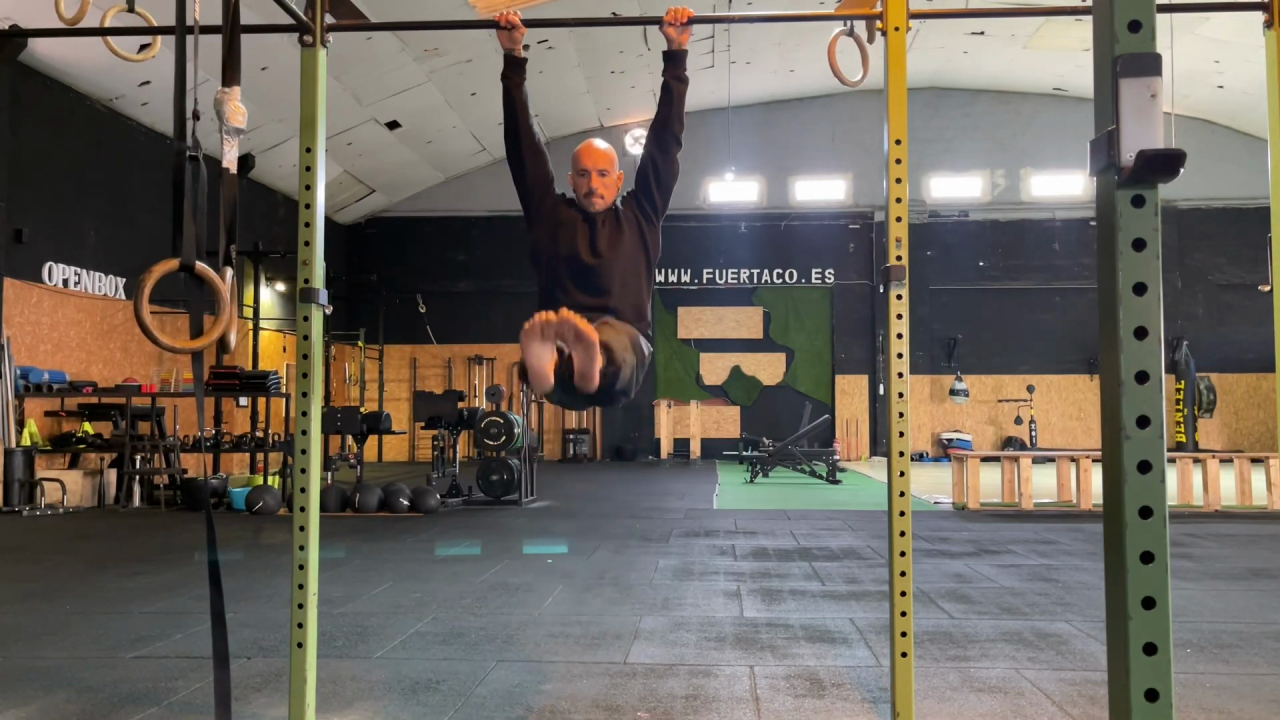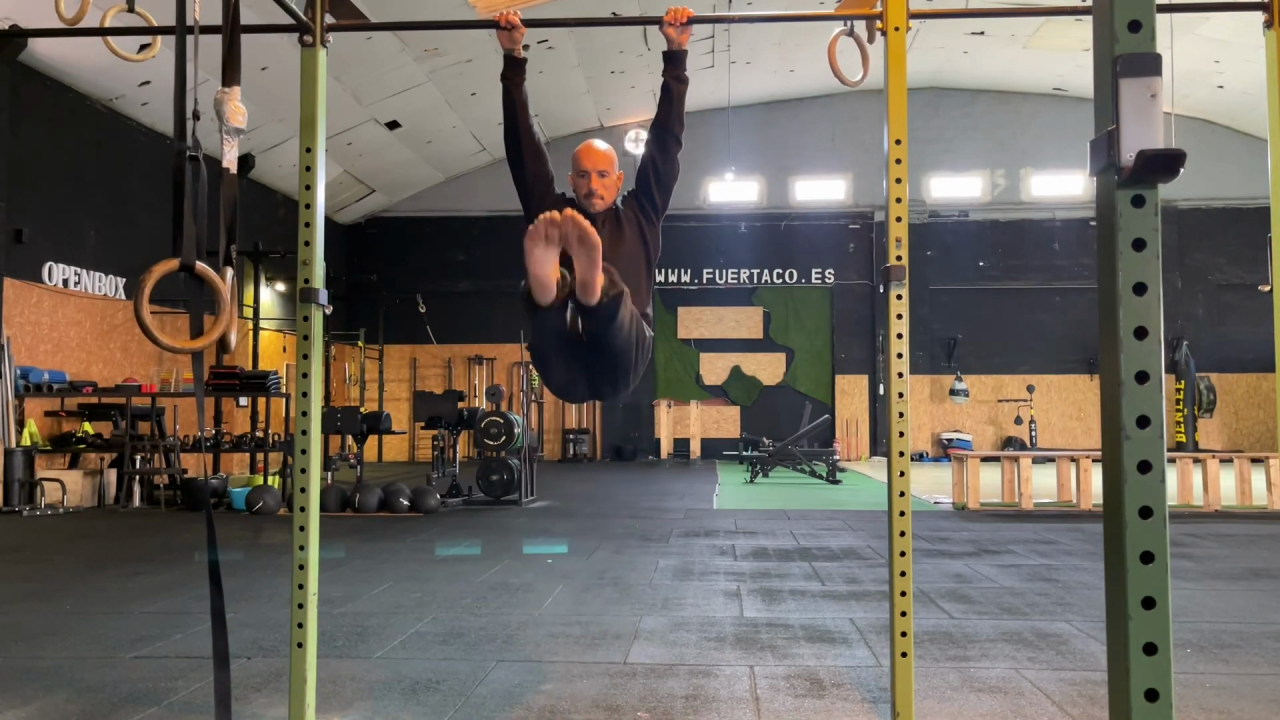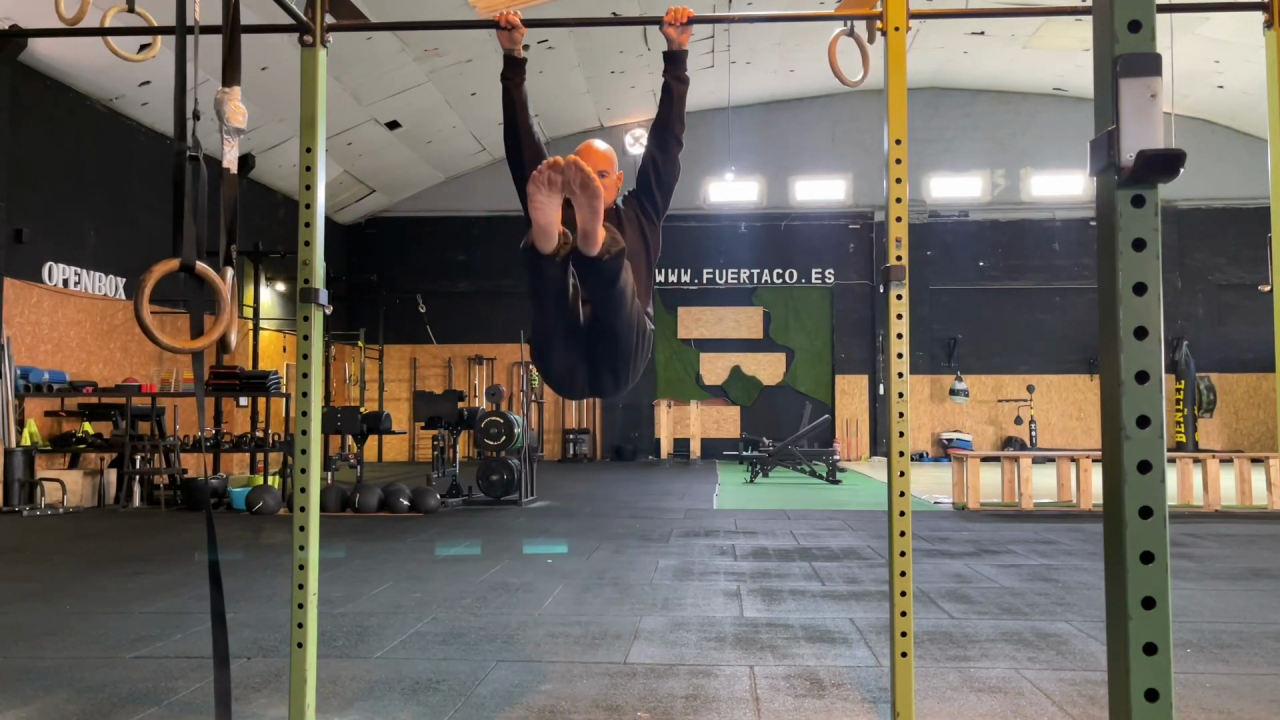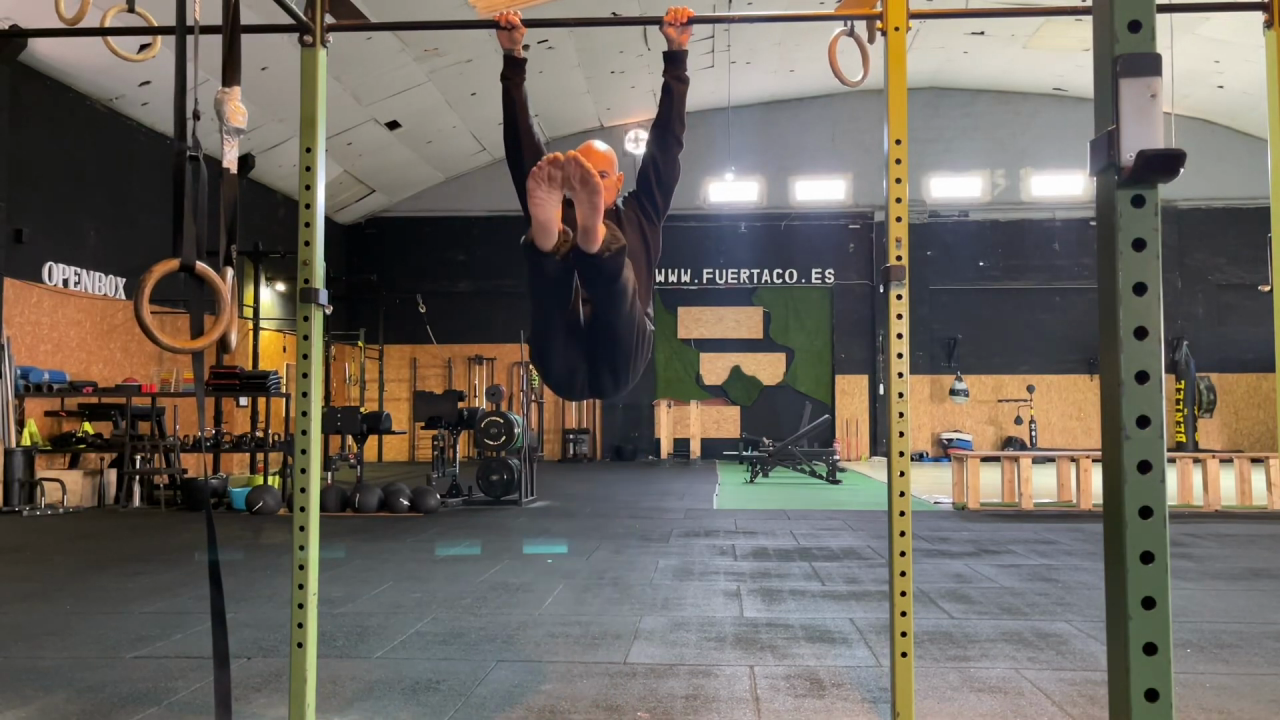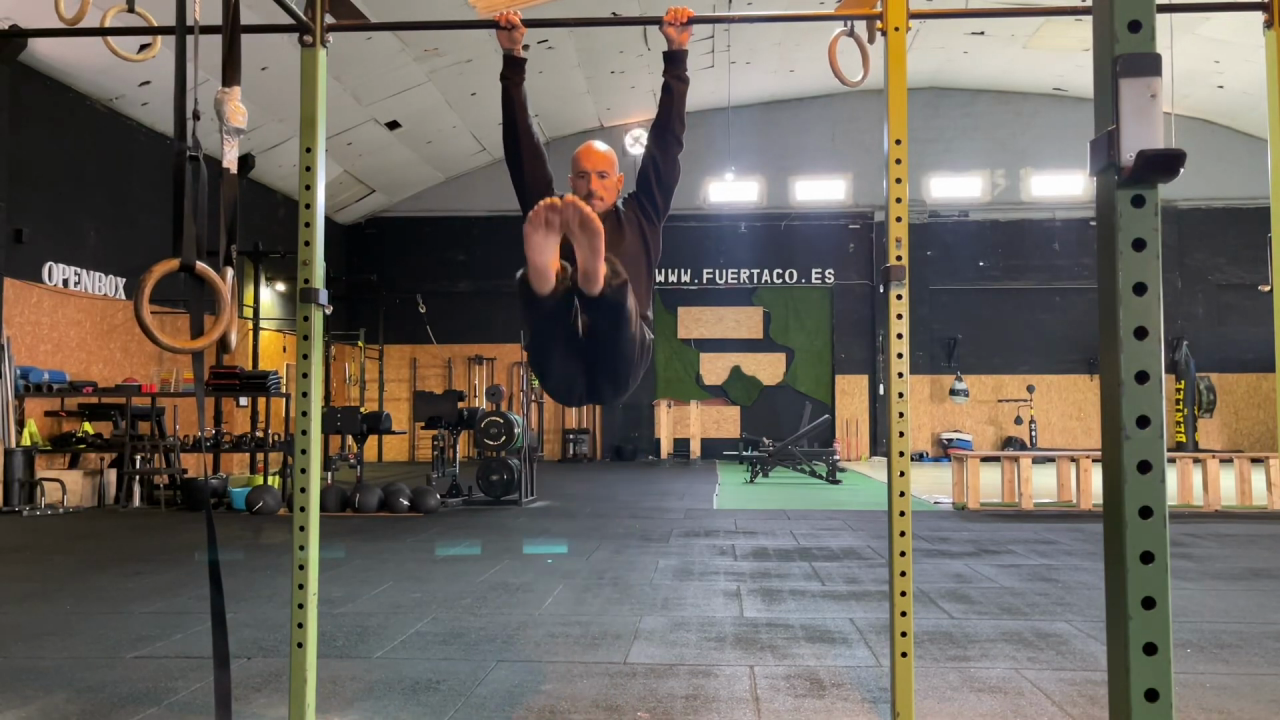
dt=0.1s
person 1, frame 1
left shoulder: (640, 216)
right shoulder: (550, 215)
left elbow: (666, 142)
right elbow: (521, 143)
left wrist: (676, 54)
right wrist: (513, 58)
left hip: (624, 345)
right hip: (561, 346)
left knee: (609, 340)
right knee: (551, 333)
left ankle: (592, 364)
right ankle: (544, 362)
person 1, frame 2
left shoulder: (639, 214)
right shoulder: (552, 215)
left elbow: (666, 140)
right elbow: (521, 144)
left wrist: (676, 55)
right wrist: (513, 58)
left hip: (619, 358)
right hip: (562, 364)
left knee: (610, 301)
right knee: (549, 305)
left ankle: (593, 285)
right ankle: (547, 285)
person 1, frame 3
left shoulder: (640, 214)
right shoulder: (555, 210)
left elbow: (666, 141)
right elbow: (521, 143)
left wrist: (676, 54)
right wrist: (513, 58)
left hip: (620, 352)
right hip: (562, 359)
left knee: (609, 280)
right knee: (553, 279)
left ankle: (593, 245)
right ankle: (548, 240)
person 1, frame 4
left shoulder: (640, 214)
right shoulder: (552, 206)
left elbow: (667, 141)
right elbow: (520, 143)
left wrist: (677, 55)
right wrist: (512, 58)
left hip: (620, 350)
right hip: (562, 358)
left knee: (613, 277)
left ankle: (594, 240)
right ankle: (549, 234)
person 1, frame 5
left shoulder: (640, 215)
right shoulder: (547, 206)
left elbow: (667, 141)
right elbow: (520, 144)
left wrist: (676, 54)
right wrist: (512, 58)
left hip: (618, 360)
right hip: (561, 366)
left knee: (615, 300)
right knee: (550, 306)
left ankle: (594, 274)
right ankle: (544, 273)
